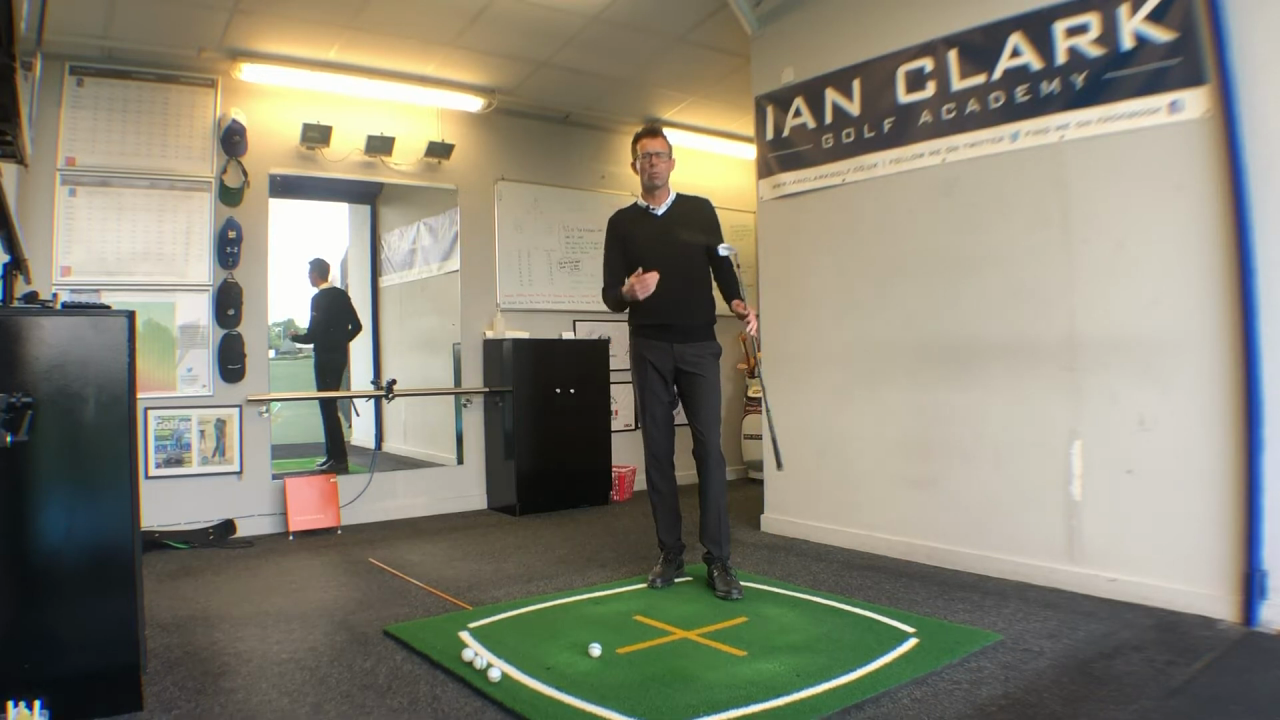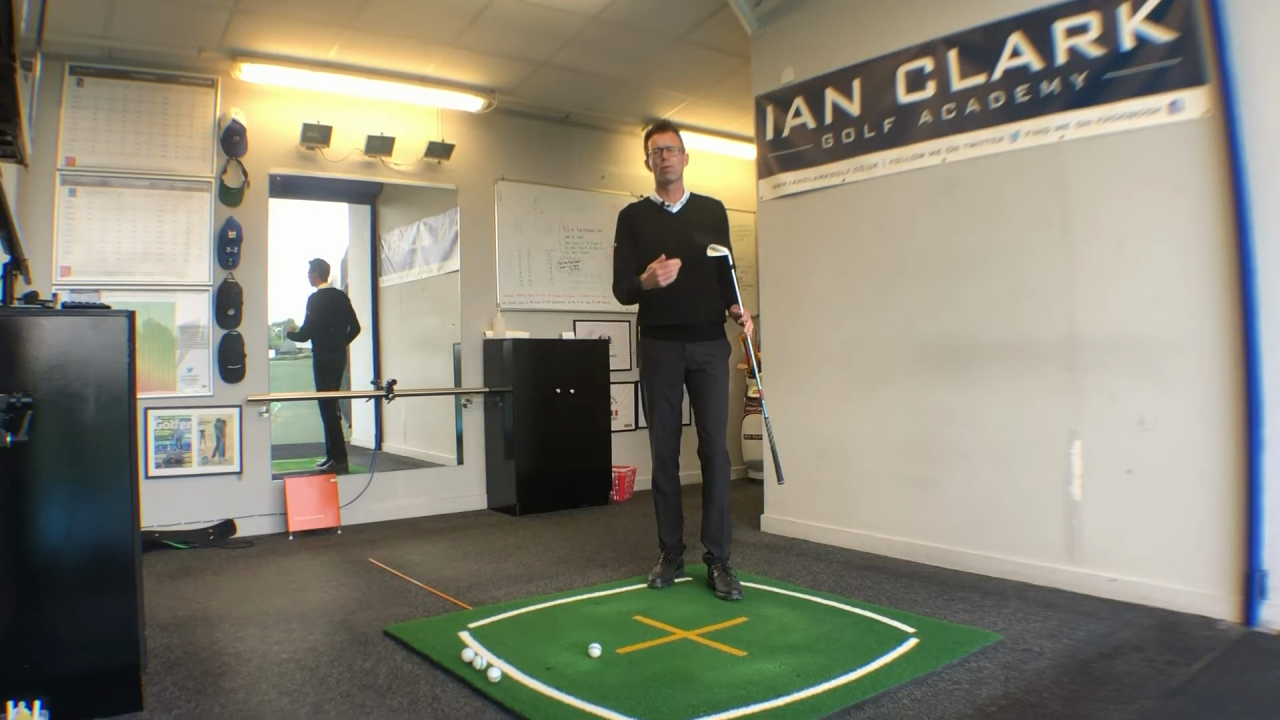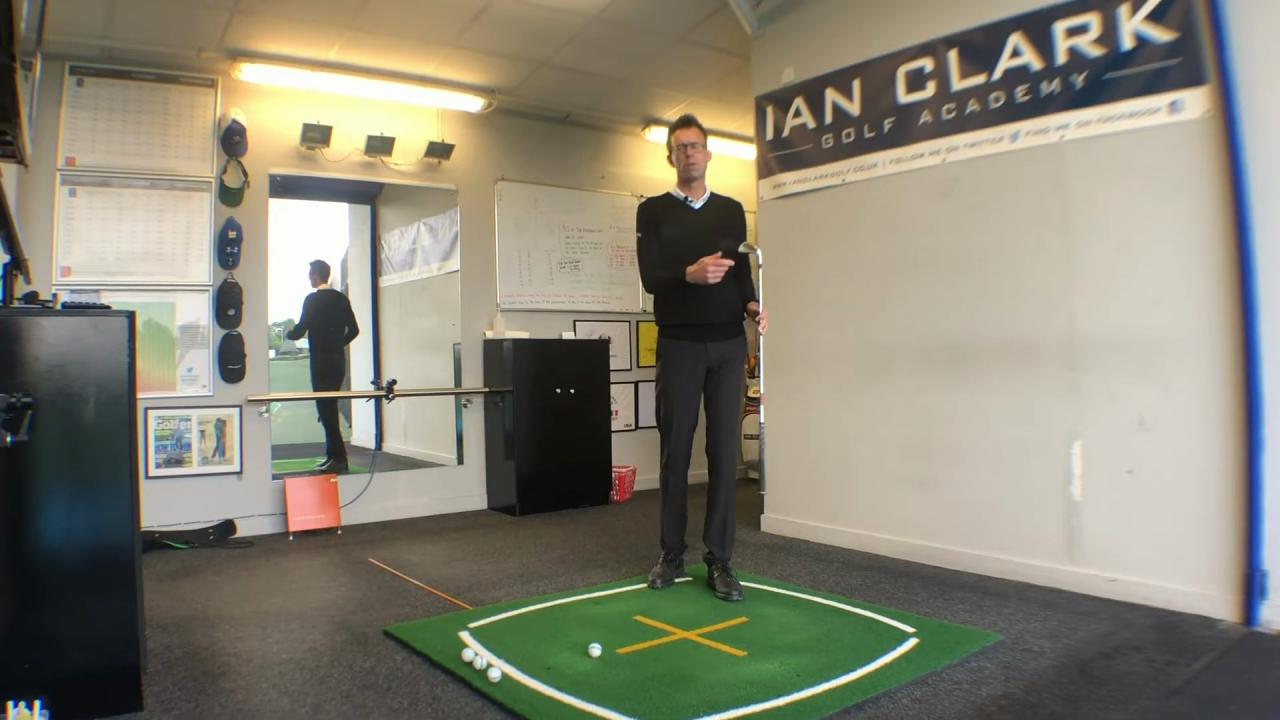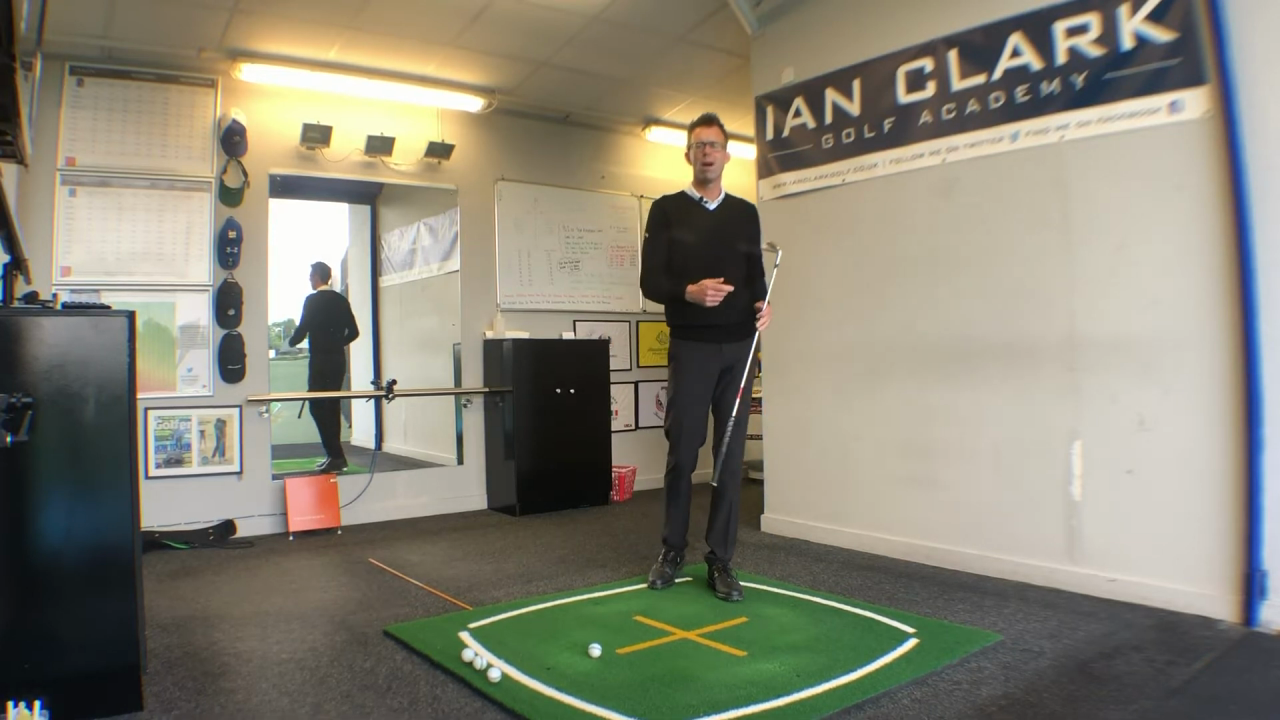
dt=0.4s
person 1, frame 1
left shoulder: (700, 210)
right shoulder: (622, 223)
left elbow: (721, 266)
right elbow: (609, 290)
left wrist: (737, 302)
right wrist: (628, 293)
left hip: (699, 345)
right hip: (649, 348)
left knee: (709, 447)
right knee: (658, 450)
left ankle: (717, 559)
right ankle: (670, 553)
person 1, frame 2
left shoulder: (712, 211)
right shoulder: (632, 218)
left elbow: (726, 273)
right elbow: (621, 289)
left wrist: (737, 308)
right wrist: (646, 281)
left hip: (710, 345)
right hip: (659, 347)
left knee: (714, 449)
right knee: (663, 452)
left ankle: (718, 559)
right ankle: (671, 553)
person 1, frame 3
left shoulder: (732, 211)
right shoulder: (653, 211)
left elbow: (742, 274)
right elbow: (651, 279)
left wrist: (753, 305)
right wrist: (691, 274)
left hip: (727, 347)
right hip: (678, 346)
left knee: (723, 452)
right knee: (675, 451)
left ankle: (719, 560)
right ankle: (671, 553)
person 1, frame 4
left shoulder: (746, 213)
right shoulder: (666, 211)
left elbow: (755, 276)
right elbow: (650, 282)
left wrist: (761, 304)
right wrist: (689, 292)
left hip: (738, 348)
right hip: (690, 348)
left knee: (730, 454)
right knee: (683, 452)
left ankle: (720, 560)
right ankle: (672, 550)
person 2, frame 1
left shoulder: (319, 299)
right shoulder: (342, 295)
left elbow: (313, 335)
right elbow: (356, 326)
left wrist: (294, 337)
left hip: (325, 357)
right hip: (339, 355)
left knee: (328, 407)
right knee: (329, 405)
left ankle: (339, 459)
right ankle: (332, 455)
person 2, frame 2
left shoulder: (316, 299)
right shoulder: (341, 296)
left elbow: (305, 334)
right elbow: (355, 328)
left wrist: (290, 333)
left hip: (324, 357)
right hip: (339, 356)
left knee: (327, 407)
right knee: (330, 405)
left ankle: (339, 459)
right ankle: (332, 455)
person 2, frame 3
left shoulder: (313, 300)
right shoulder: (341, 299)
left elbow: (299, 332)
right elbow: (353, 330)
left wrist: (289, 333)
left hip: (321, 359)
right hip: (338, 358)
left knee: (325, 407)
right knee: (331, 407)
left ankle: (339, 458)
right ankle: (333, 455)
person 2, frame 4
left shoulder: (313, 300)
right shoulder: (341, 300)
left elbow: (301, 332)
right elbow: (353, 332)
left wrist: (292, 342)
left hip: (320, 360)
right hip: (338, 359)
left knee: (317, 406)
right knee: (333, 406)
left ankle: (336, 454)
right ankle: (334, 455)
